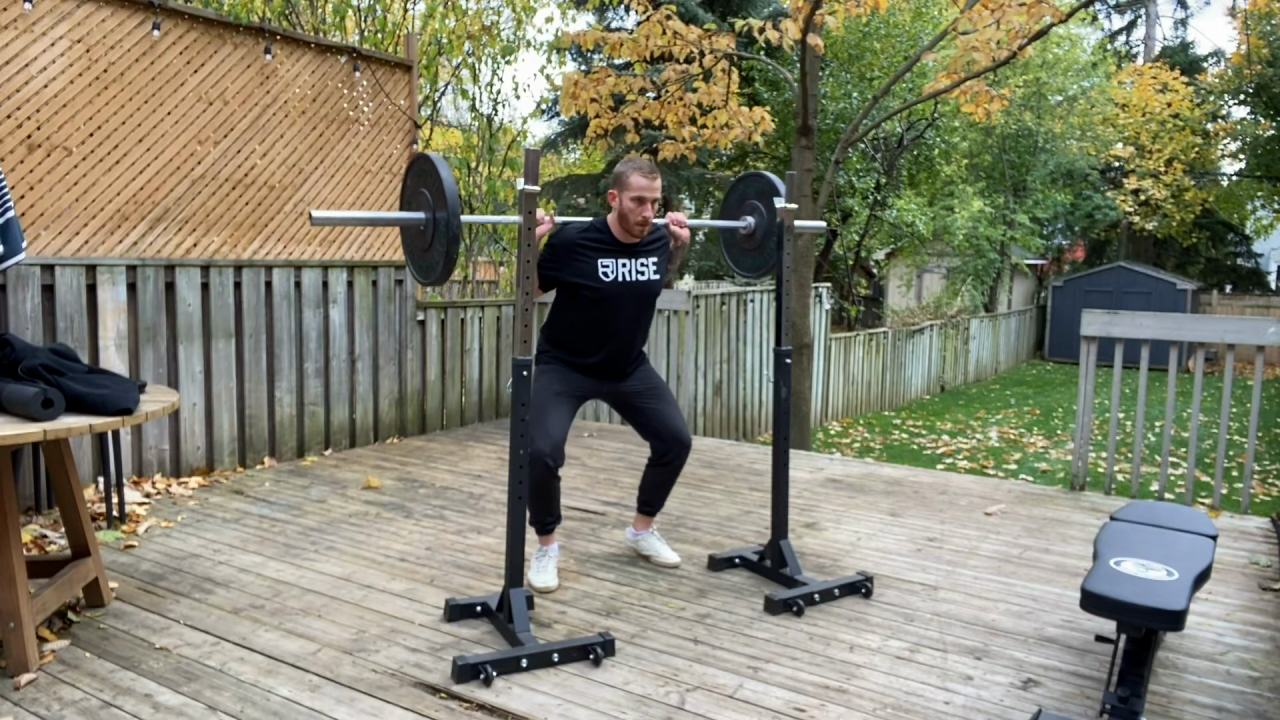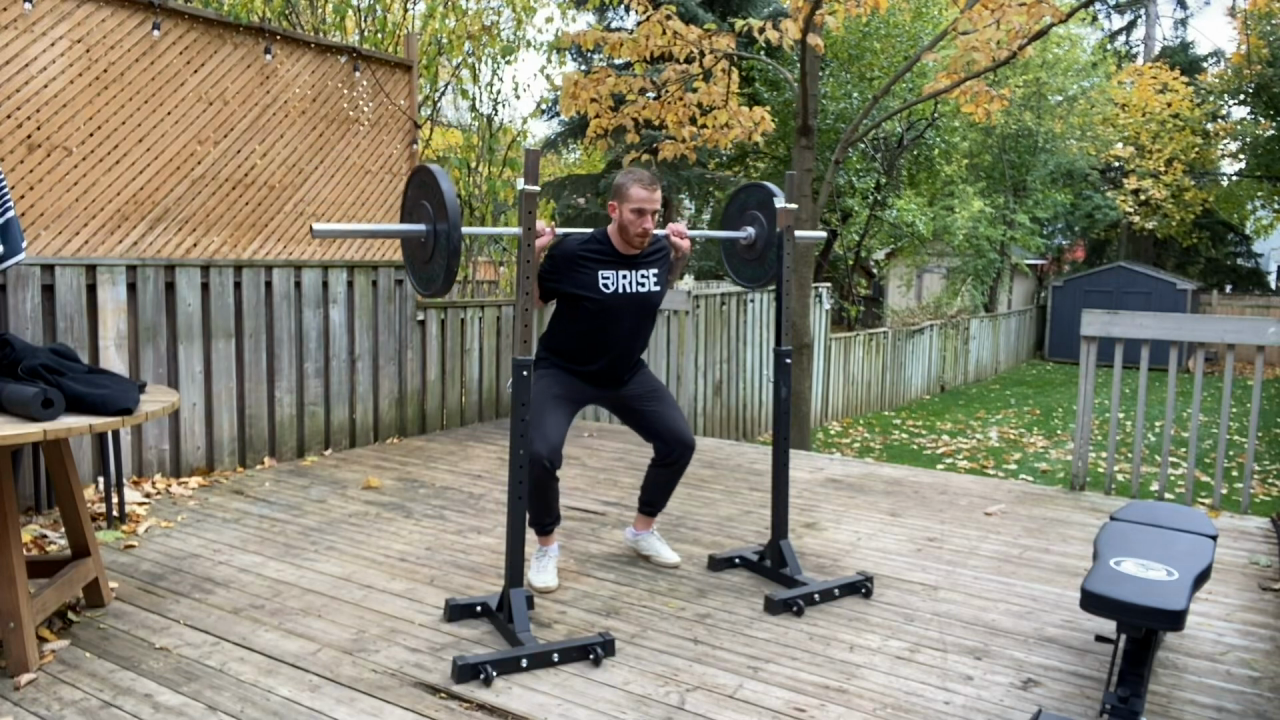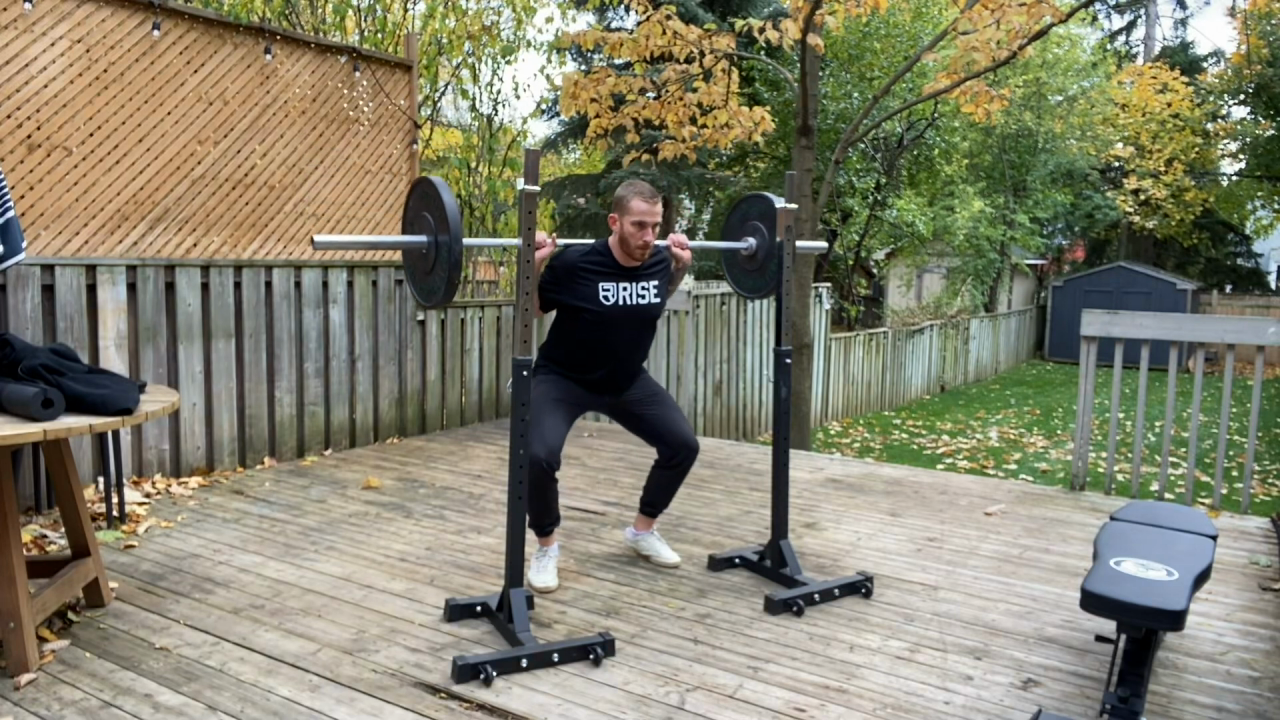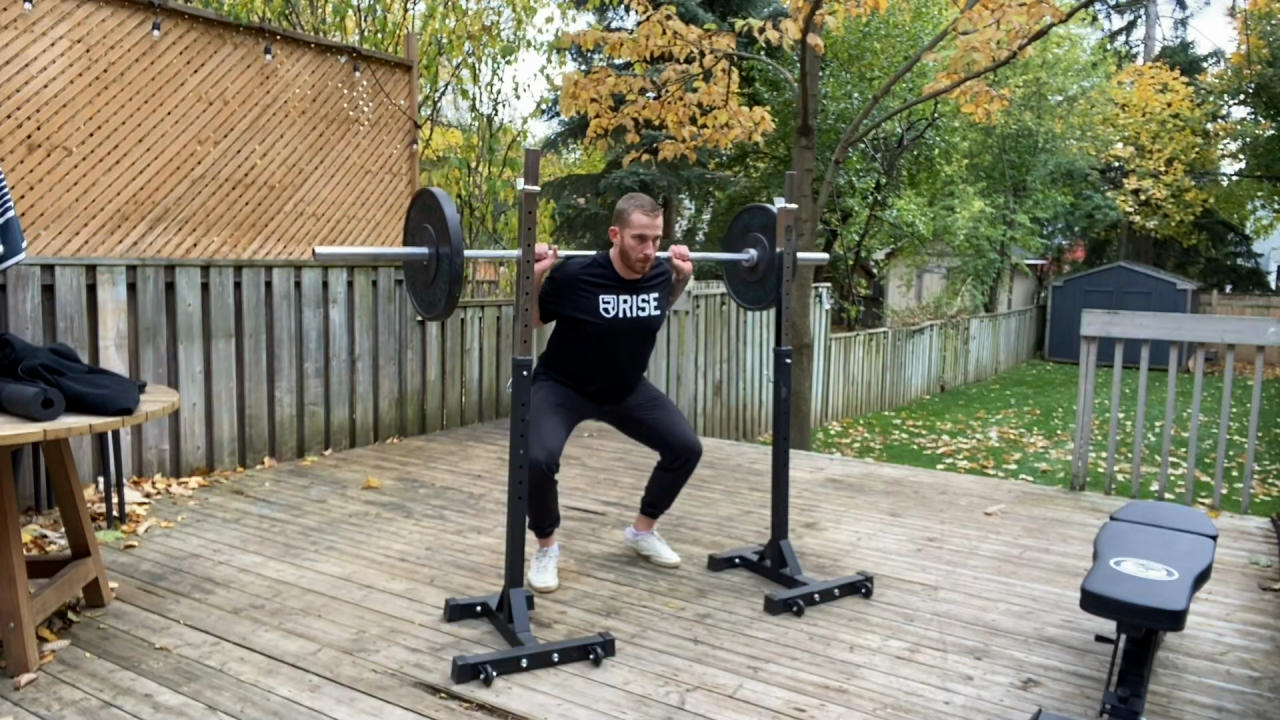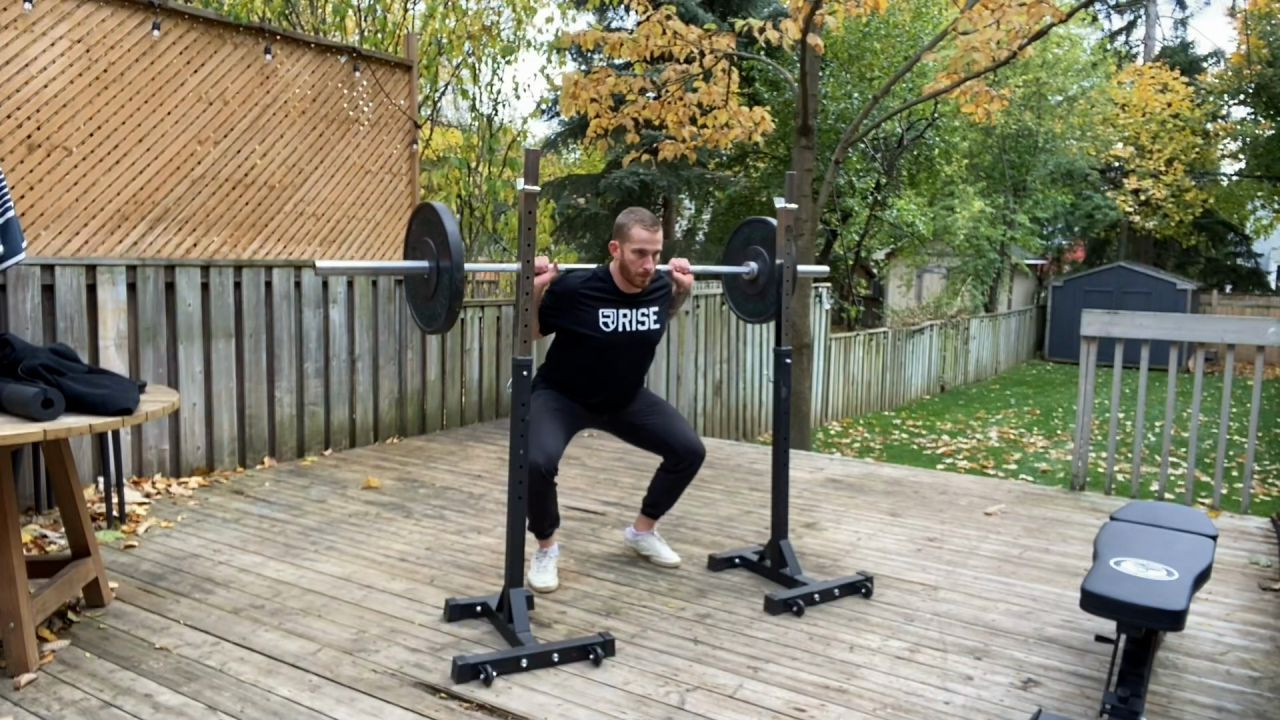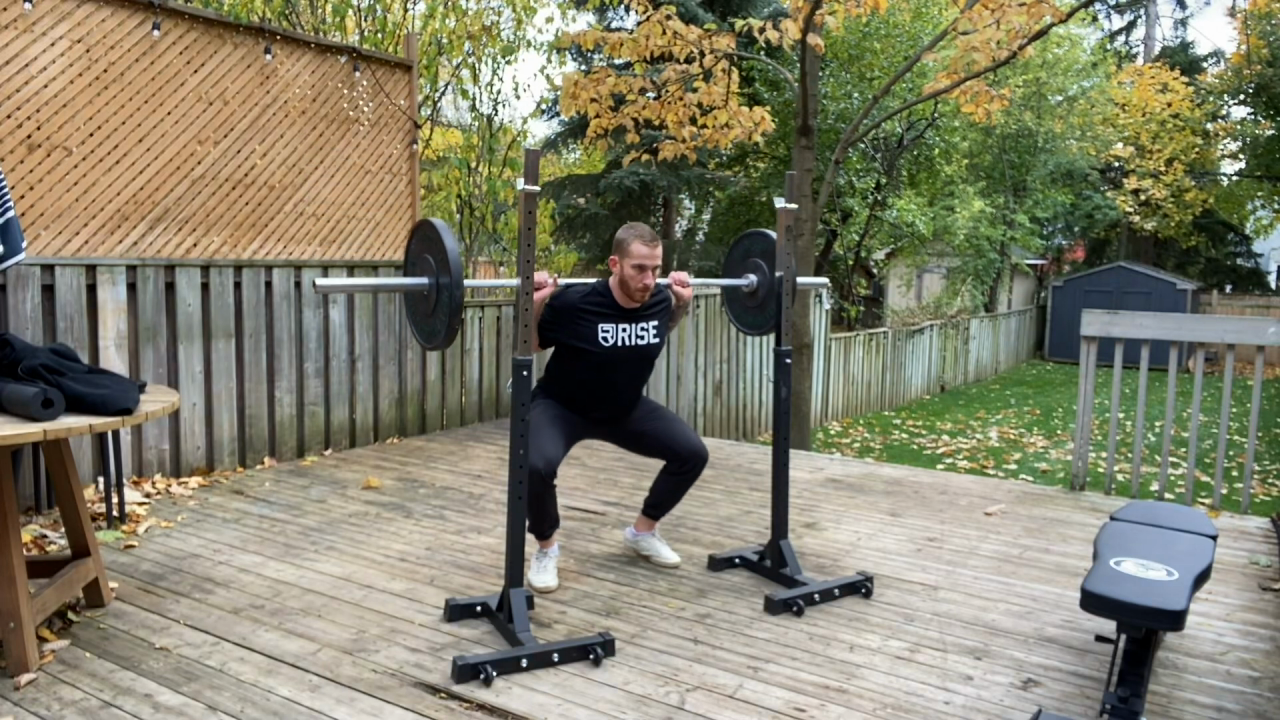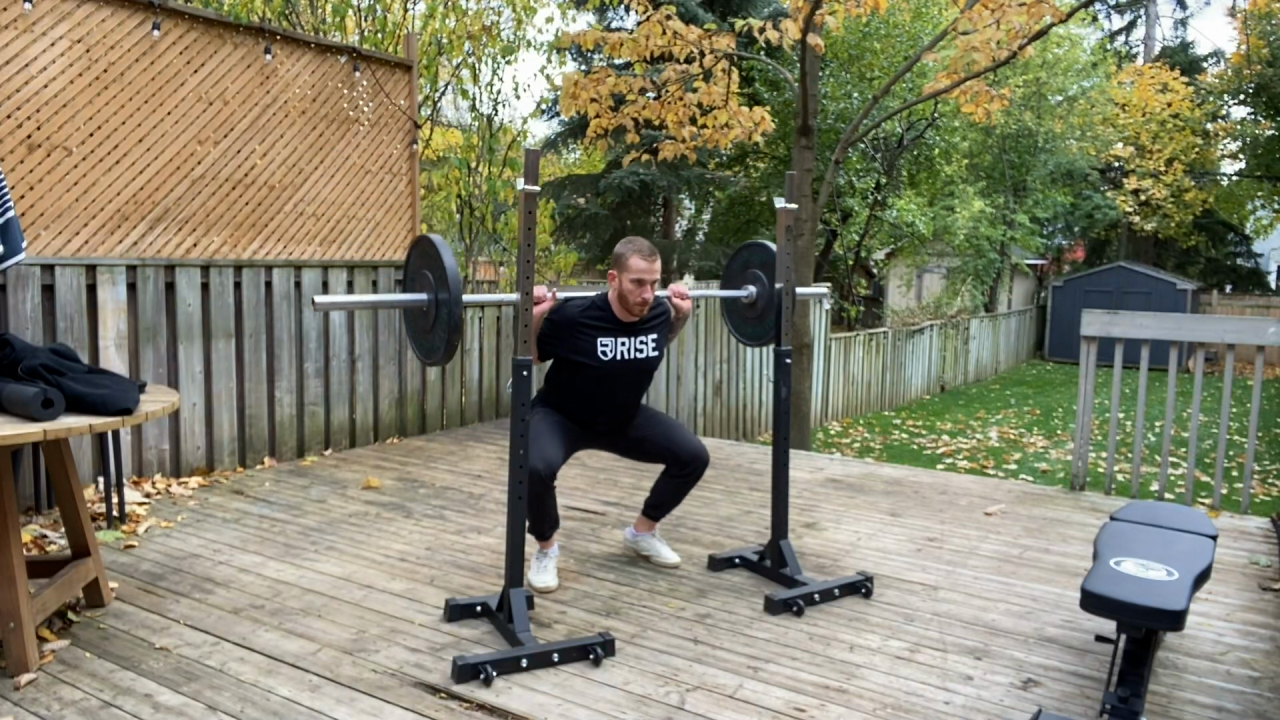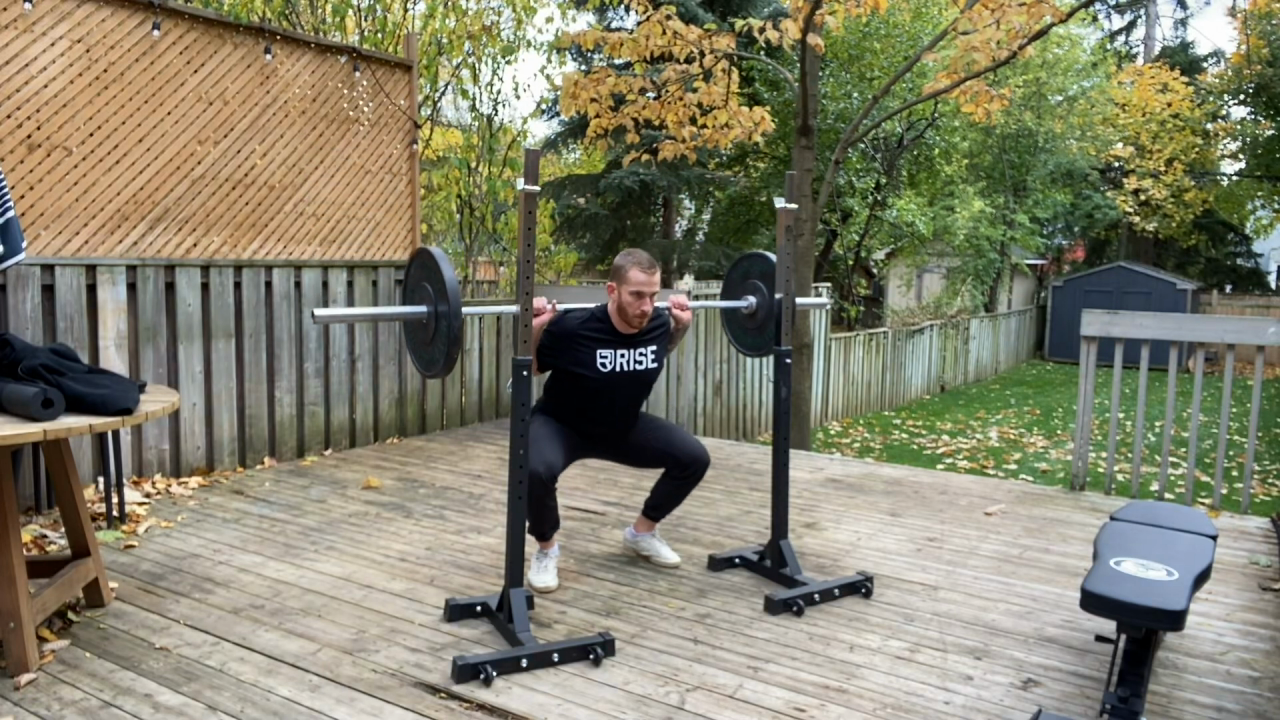
dt=0.2s
person 1, frame 1
left shoulder: (658, 240)
right shoulder: (573, 242)
left wrist: (680, 244)
right wrist: (530, 242)
left hip: (628, 366)
right hip: (565, 365)
left knee: (676, 440)
right knee: (544, 451)
left ankle: (642, 530)
right ankle: (546, 547)
person 1, frame 2
left shoulder: (658, 251)
right shoulder: (574, 253)
right elbow: (530, 299)
left wrist: (680, 255)
right wrist: (532, 254)
left hip: (627, 372)
right hip: (564, 371)
left knee: (679, 442)
right knee: (541, 453)
left ankle: (642, 530)
right ankle: (545, 547)
person 1, frame 3
left shoulder: (659, 262)
right shoulder: (574, 263)
right elbow: (531, 308)
left wrist: (681, 266)
right wrist: (534, 265)
left hip: (627, 379)
right hip: (563, 377)
left knee: (683, 445)
right knee: (540, 456)
left ankle: (642, 530)
right ankle: (545, 547)
person 1, frame 4
left shoulder: (660, 273)
right shoulder: (576, 275)
right elbow: (529, 319)
left wrist: (682, 277)
right wrist: (534, 276)
left hip: (627, 387)
right hip: (563, 385)
left knee: (686, 447)
right knee: (539, 458)
left ankle: (642, 530)
right ankle: (546, 548)
person 1, frame 5
left shoulder: (659, 286)
right shoulder: (575, 288)
right elbow: (528, 332)
left wrist: (683, 289)
right wrist: (535, 289)
left hip: (626, 397)
right hip: (563, 395)
left knee: (689, 449)
right knee: (538, 462)
left ankle: (642, 531)
right ankle: (546, 548)
person 1, frame 6
left shoulder: (658, 301)
right shoulder: (574, 303)
right elbow: (528, 345)
left wrist: (683, 302)
right wrist: (535, 303)
left hip: (626, 407)
right hip: (562, 406)
left knee: (692, 452)
right knee: (537, 465)
left ankle: (642, 531)
right ankle: (546, 548)
person 1, frame 7
left shoulder: (658, 314)
right shoulder: (573, 316)
right elbow: (527, 357)
left wrist: (682, 314)
right wrist: (534, 318)
left hip: (625, 417)
right hip: (561, 415)
left knee: (693, 455)
right knee: (537, 467)
left ankle: (642, 531)
right ankle: (546, 549)
person 1, frame 8
left shoulder: (658, 324)
right shoulder: (573, 328)
right elbow: (527, 369)
left wrist: (681, 324)
right wrist: (534, 330)
left hip: (623, 425)
right hip: (561, 424)
left knee: (694, 457)
right knee: (537, 470)
left ankle: (642, 532)
right ankle: (546, 549)
